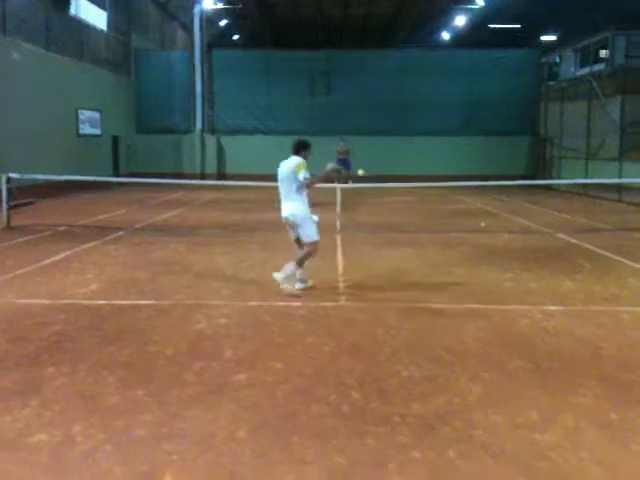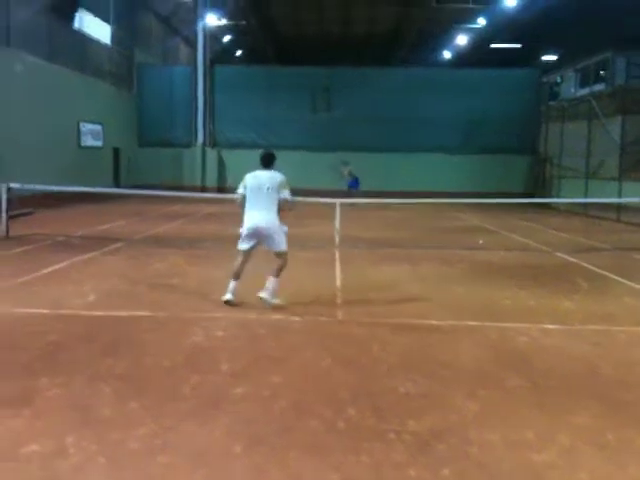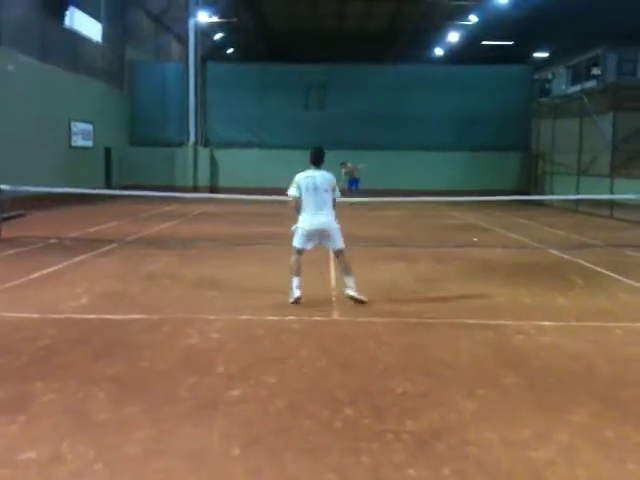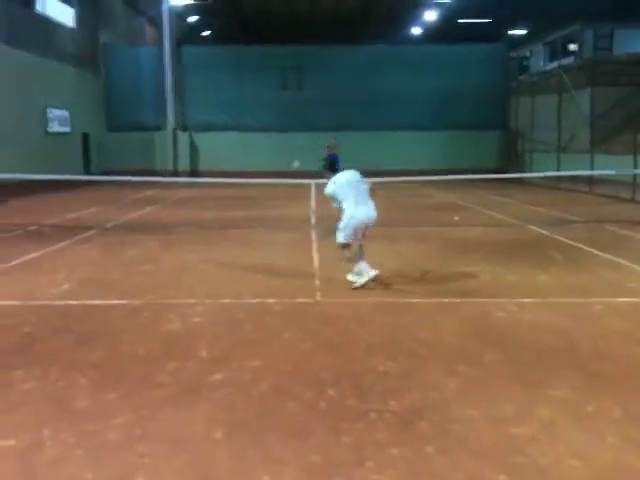
dt=0.7s
person 1, frame 1
left shoulder: (282, 165)
right shoulder: (298, 163)
right elbow: (307, 183)
right wrist: (328, 172)
left hip: (286, 211)
right hip: (299, 212)
left knee: (301, 245)
right knee: (312, 247)
left ankle: (301, 280)
right ankle: (286, 274)
person 1, frame 2
left shoulder: (249, 177)
right shoulder: (279, 178)
left elbow: (241, 201)
right elbow: (284, 205)
left hip: (250, 222)
right hip: (270, 222)
left knee: (242, 257)
right knee: (282, 257)
left ankle: (230, 292)
right ankle: (268, 292)
person 1, frame 3
left shoulder: (299, 178)
right shoulder: (331, 178)
left elbow: (295, 203)
right elbow: (333, 203)
left hip: (307, 222)
right hip: (328, 222)
left knee: (296, 254)
right knee: (340, 255)
left ankle: (296, 290)
right ankle: (351, 289)
person 1, frame 4
left shoulder: (330, 188)
right shoulder: (354, 173)
left elbow: (341, 208)
right elbow: (367, 192)
left hip: (354, 215)
right hip: (371, 212)
left knee: (344, 246)
right knee: (359, 237)
left ankle: (366, 271)
right ankle: (357, 272)
